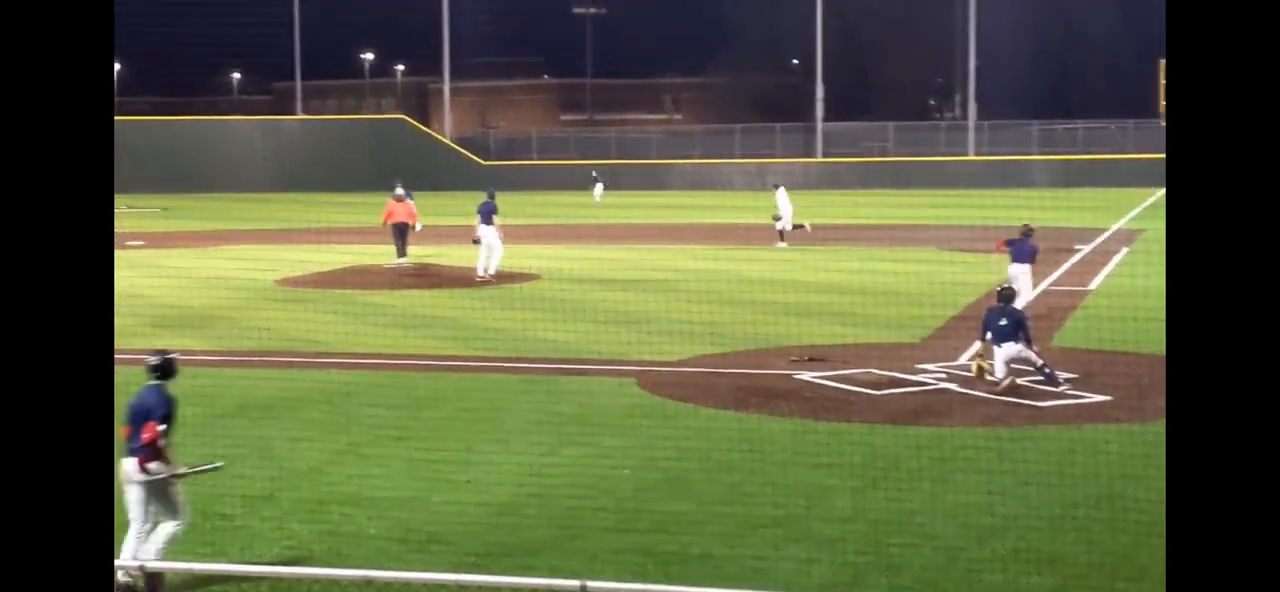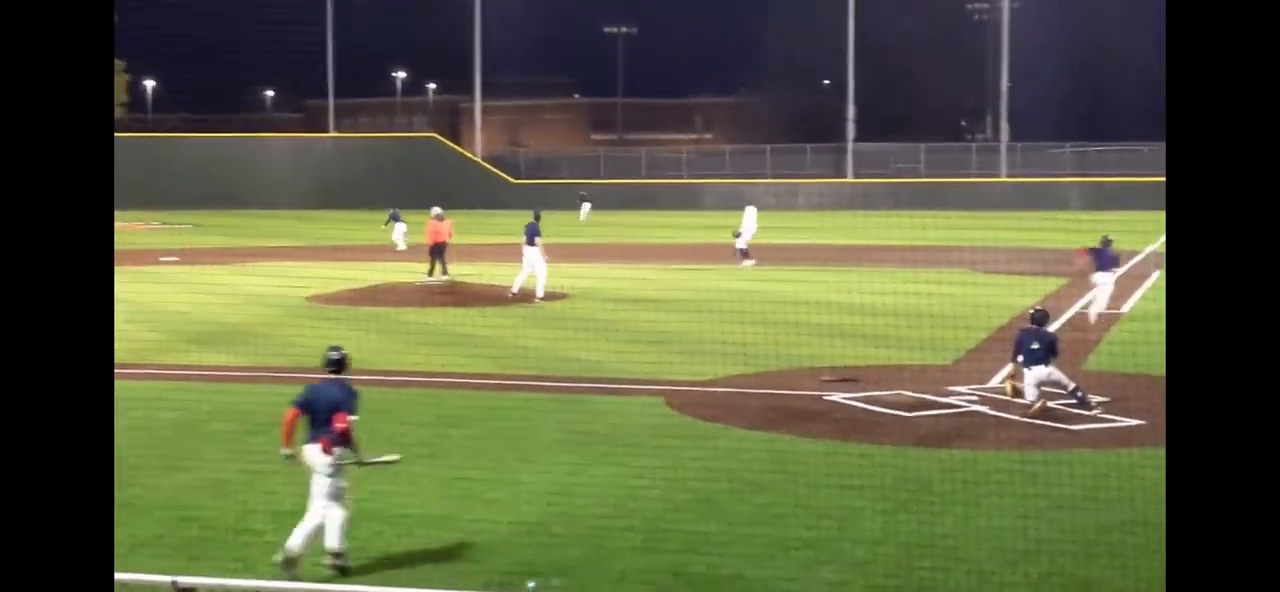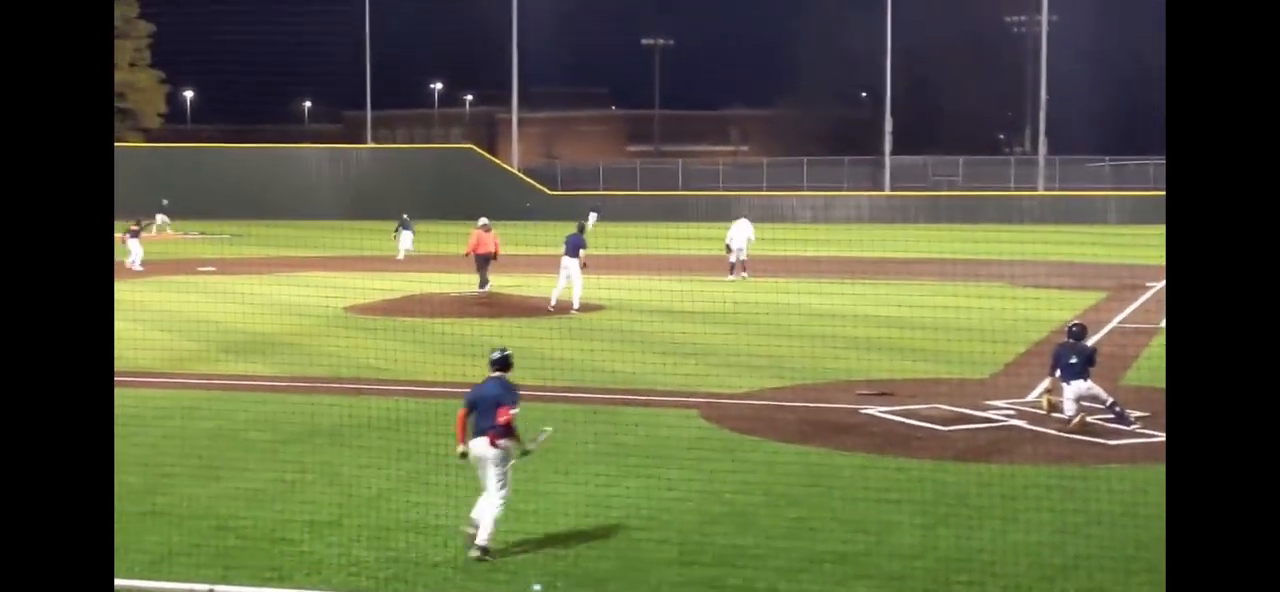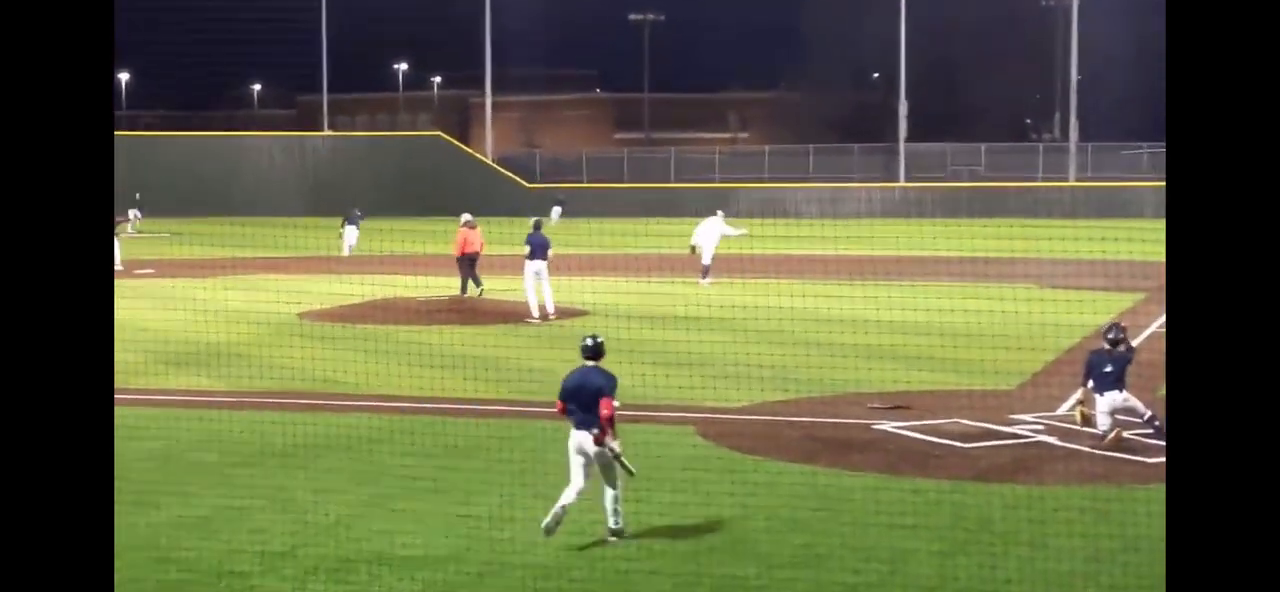
dt=0.5s
person 1, frame 1
left shoulder: (140, 396)
right shoulder: (164, 399)
left elbow: (127, 434)
right elbow: (152, 438)
right wrist: (171, 464)
left hip: (130, 463)
right hip: (152, 466)
left knee: (139, 525)
right knee: (175, 519)
right ankle: (148, 565)
person 1, frame 2
left shoulder: (312, 389)
right shoulder: (348, 392)
left elbow: (290, 416)
right elbow: (342, 427)
left wrist: (287, 446)
right wrist: (356, 451)
left hip: (311, 450)
right hip: (330, 452)
left knee: (334, 502)
right knee: (322, 506)
left ankle: (336, 550)
right ankle: (291, 550)
person 1, frame 3
left shoulder: (478, 388)
right shoulder: (509, 389)
left elbow: (462, 416)
right elbow: (506, 420)
left wrist: (461, 444)
right wrist: (520, 444)
left hip: (477, 444)
right hip: (498, 444)
left knee: (491, 491)
right knee: (497, 496)
left ankle: (475, 522)
right ankle: (481, 545)
person 1, frame 4
left shoulder: (570, 377)
right shoulder: (607, 379)
left elbow: (561, 408)
right elbow: (607, 412)
right wrist: (613, 439)
left hip: (576, 435)
right hip: (598, 438)
left knee: (577, 483)
right knee: (611, 482)
left ankle: (559, 510)
right ankle: (614, 527)
